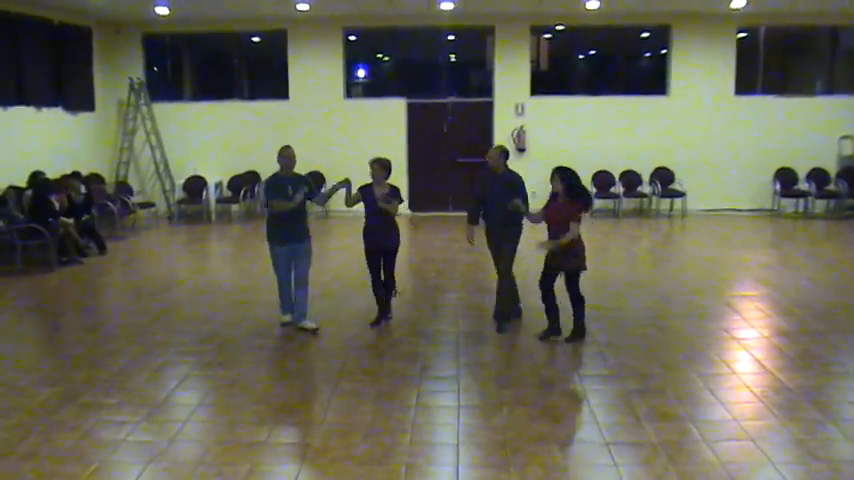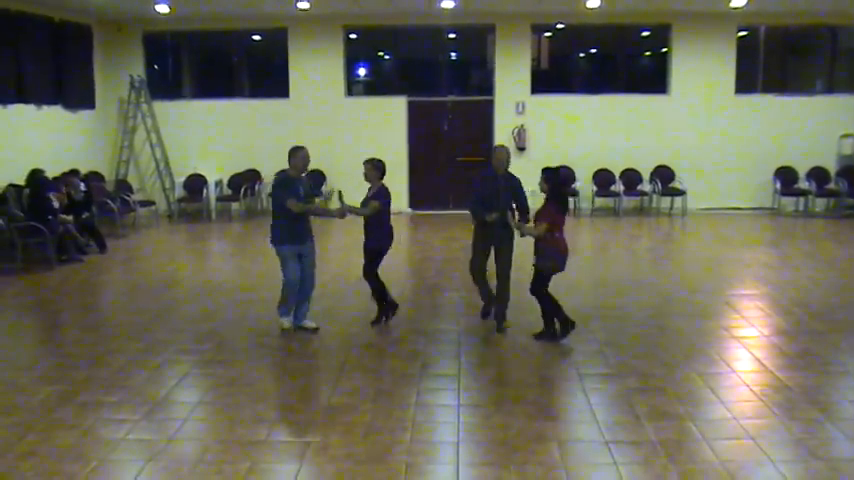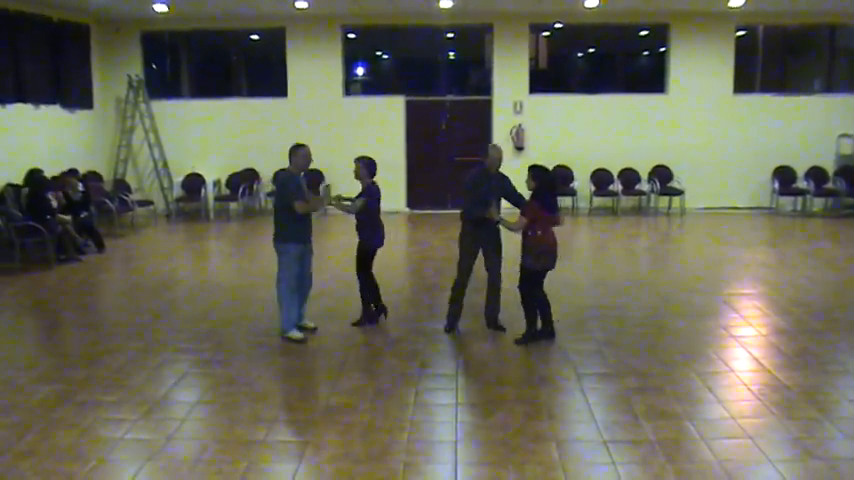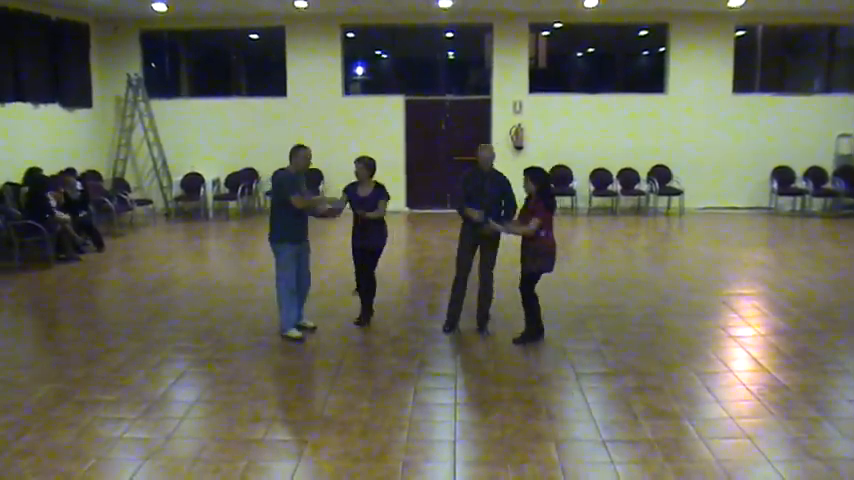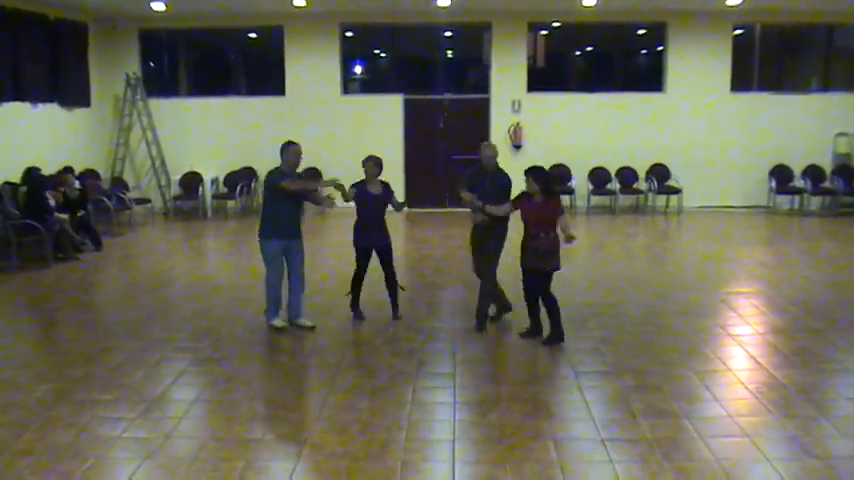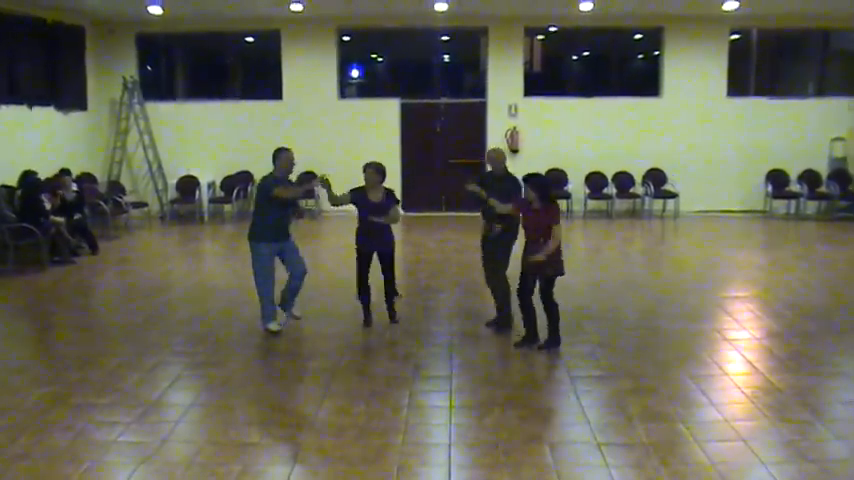
dt=0.3s
person 1, frame 1
left shoulder: (303, 180)
right shoulder: (272, 183)
left elbow: (317, 199)
right elbow: (275, 208)
left wrist: (335, 188)
right wrist: (294, 201)
left hip: (302, 237)
right hip: (279, 239)
left knee: (302, 278)
right knee: (283, 278)
left ankle: (301, 318)
right ankle: (287, 312)
person 1, frame 2
left shoulder: (303, 182)
right shoulder: (281, 182)
left elbow: (309, 209)
right elbow: (295, 207)
left wrist: (333, 212)
right wrist: (316, 207)
left hip: (305, 239)
right hip: (284, 240)
left knee: (308, 280)
right knee: (293, 279)
left ankle: (300, 318)
right ankle: (284, 313)
person 1, frame 3
left shoulder: (298, 179)
right shoulder: (287, 180)
left elbow: (309, 202)
right elbow: (300, 208)
left wrist: (324, 199)
right wrist: (322, 204)
left hip: (302, 239)
right hip: (288, 241)
left knee: (305, 281)
right knee: (288, 283)
left ankle: (298, 318)
right ankle: (288, 328)
person 1, frame 4
left shoulder: (299, 179)
right shoulder: (283, 179)
left elbow: (308, 206)
right elbow: (299, 203)
left wrist: (324, 211)
right wrist: (324, 200)
left hip: (299, 239)
right hip: (284, 240)
left knee: (303, 281)
right knee: (287, 283)
left ankle: (297, 318)
right ankle: (287, 327)
person 1, frame 5
left shoulder: (298, 178)
right shoulder: (274, 176)
left elbow: (312, 196)
right elbow: (292, 186)
left wrist: (324, 200)
right wrist: (320, 184)
left hip: (294, 235)
right hip: (271, 236)
left knee: (297, 277)
right knee: (275, 276)
left ankle: (296, 316)
right ankle: (272, 315)
person 1, frame 6
left shoulder: (289, 184)
right shoulder: (267, 182)
left elbow: (293, 208)
right elbow: (285, 194)
right wrist: (309, 186)
left hip: (283, 237)
right hip: (262, 240)
left knee: (299, 270)
right knee: (266, 281)
left ankle: (286, 304)
right ankle: (269, 319)
person 2, frame 1
left shoulder: (515, 179)
right shoulder: (486, 179)
left elbow: (523, 205)
right elbow: (477, 203)
right wrist: (470, 225)
left hip: (510, 230)
right hip: (492, 229)
left knee: (504, 271)
right knee: (502, 271)
left ankle: (501, 316)
right ankle: (514, 308)
person 2, frame 2
left shoulder: (513, 181)
right shoulder: (483, 180)
left elbow: (522, 206)
right elbow: (475, 206)
left wrist: (523, 223)
right wrist: (485, 217)
left hip: (504, 231)
right hip: (483, 229)
left knee: (503, 274)
right knee: (476, 269)
left ankle: (500, 317)
right ankle: (489, 300)
person 2, frame 3
left shoulder: (503, 180)
right shoulder: (474, 178)
left elbow: (516, 199)
right elbow: (470, 207)
right wrist: (485, 214)
left hip: (492, 230)
right hip: (471, 229)
left knee: (495, 274)
right knee: (463, 274)
left ankle: (492, 318)
right ankle: (452, 319)
person 2, frame 4
left shoulder: (500, 180)
right shoulder: (469, 178)
left elbow: (510, 206)
right elbow: (460, 204)
left wrist: (498, 224)
right wrist: (469, 212)
left hip: (490, 232)
right hip: (469, 229)
left knee: (486, 275)
right knee: (461, 273)
left ankle: (482, 320)
right ankle: (452, 319)
person 2, frame 5
left shoulder: (503, 178)
right shoulder: (475, 175)
left elbow: (503, 208)
right elbow: (467, 194)
left wrist: (485, 216)
right wrist: (472, 203)
left hip: (496, 228)
right hip: (479, 225)
left knee: (487, 271)
right knee: (480, 269)
left ankle: (482, 317)
right ankle: (502, 304)
person 2, frame 6
left shoulder: (513, 183)
right shoulder: (486, 178)
left wrist: (501, 226)
left hip: (506, 232)
right hip: (490, 230)
left knee: (498, 274)
right knee: (491, 273)
left ankle: (504, 318)
right ankle: (503, 315)
person 3, frame 1
left shoulder: (573, 205)
right shoulder: (553, 200)
left elbow: (573, 233)
right elbow: (537, 218)
left wrist: (553, 243)
right wrist: (523, 209)
left hip: (571, 252)
right hip: (555, 252)
left knee: (573, 290)
right knee: (545, 285)
left ankle: (579, 329)
right ankle: (554, 326)
person 3, frame 2
left shoulder: (552, 205)
right shoulder: (554, 202)
left elbow: (538, 232)
left wrist: (517, 225)
right wrist: (522, 225)
left hip: (551, 252)
right hip: (549, 251)
left knee: (537, 289)
right knee: (540, 289)
left ankle: (565, 322)
right ankle: (549, 329)
person 3, frame 3
left shoulder: (535, 202)
right shoulder: (548, 199)
left elbow: (518, 227)
right elbow: (558, 221)
left wrist: (498, 217)
left hip: (537, 250)
right hip: (545, 247)
left knee: (526, 287)
right knee: (536, 288)
left ankle: (532, 331)
right ankle: (547, 328)
person 3, frame 4
left shoulder: (542, 203)
right shoulder: (530, 201)
left elbow: (530, 229)
right elbow: (519, 222)
left wrist: (501, 228)
right wrist: (505, 226)
left hip: (540, 250)
right hip: (533, 249)
left knee: (526, 288)
right knee: (527, 288)
left ankle: (532, 331)
right ankle: (536, 328)
person 3, frame 5
left shoulder: (553, 201)
right shoulder: (524, 199)
left elbow: (563, 224)
right elbow: (500, 211)
left wrist: (568, 236)
right wrist: (480, 205)
left hip: (547, 250)
right hip: (529, 249)
left knee: (544, 291)
right knee: (529, 288)
left ankle: (557, 332)
right ankle: (535, 326)
person 3, frame 6
left shoulder: (551, 208)
right shoulder: (524, 205)
left elbow: (556, 238)
right elbow: (504, 208)
left wrist: (543, 255)
right wrist: (486, 197)
left hip: (548, 256)
right hip: (530, 254)
left knee: (546, 296)
right knee: (523, 293)
left ankle: (554, 337)
right ankle: (531, 334)
person 4, frame 1
left shoulder: (393, 191)
right shoulder: (365, 189)
left elbow: (394, 211)
right elbow: (349, 203)
left wrist: (382, 204)
right wrist: (348, 189)
left hip: (390, 237)
right hip: (371, 237)
left knee: (388, 273)
right knee: (374, 275)
left ankle: (387, 308)
right ankle: (381, 310)
person 4, frame 2
left shoulder: (382, 192)
right shoulder: (371, 190)
left elbow: (367, 212)
right elbow: (364, 210)
left wrist: (345, 207)
right wrist: (346, 209)
left hip: (382, 237)
right hip: (371, 237)
left knee: (369, 273)
right knee: (371, 273)
left ankle: (388, 304)
right ankle: (383, 309)
person 4, frame 3
left shoulder: (370, 189)
right shoulder: (367, 187)
left elbow: (353, 208)
left wrist: (332, 202)
right wrist: (344, 199)
left hip: (371, 236)
right hip: (368, 235)
left knee: (363, 273)
right knee: (365, 272)
left ankle: (367, 314)
right ankle: (379, 307)
person 4, frame 4
left shoulder: (379, 189)
right shoulder: (351, 188)
left elbow: (381, 212)
left wrist: (366, 214)
left hip: (376, 235)
right hip: (359, 234)
left knee: (368, 272)
right knee: (359, 272)
left ankle: (367, 311)
right ankle: (365, 308)
person 4, frame 5
left shoulder: (385, 187)
right shoulder: (359, 187)
left elbow: (395, 205)
right elbow: (347, 198)
left wrist: (399, 206)
right wrist: (342, 189)
left hip: (381, 233)
right hip: (363, 234)
left knee: (389, 270)
right knee: (361, 269)
left ankle: (395, 307)
right ankle: (355, 305)
person 4, frame 6
left shoulder: (389, 194)
right shoulder: (358, 193)
left elbow: (395, 218)
right elbow: (336, 201)
left wrist: (380, 219)
right wrist: (329, 189)
left hip: (385, 239)
right hip: (365, 240)
left knee: (389, 275)
right knee: (362, 276)
left ankle: (391, 310)
right ankle: (367, 312)
